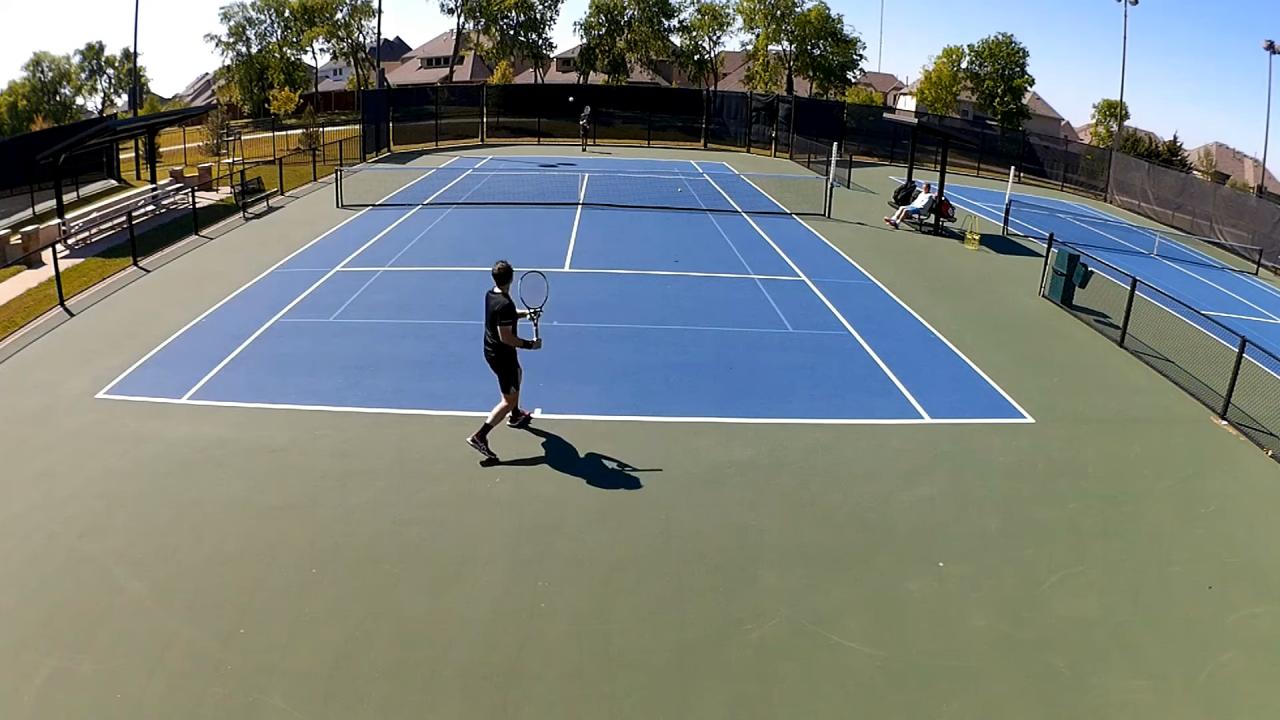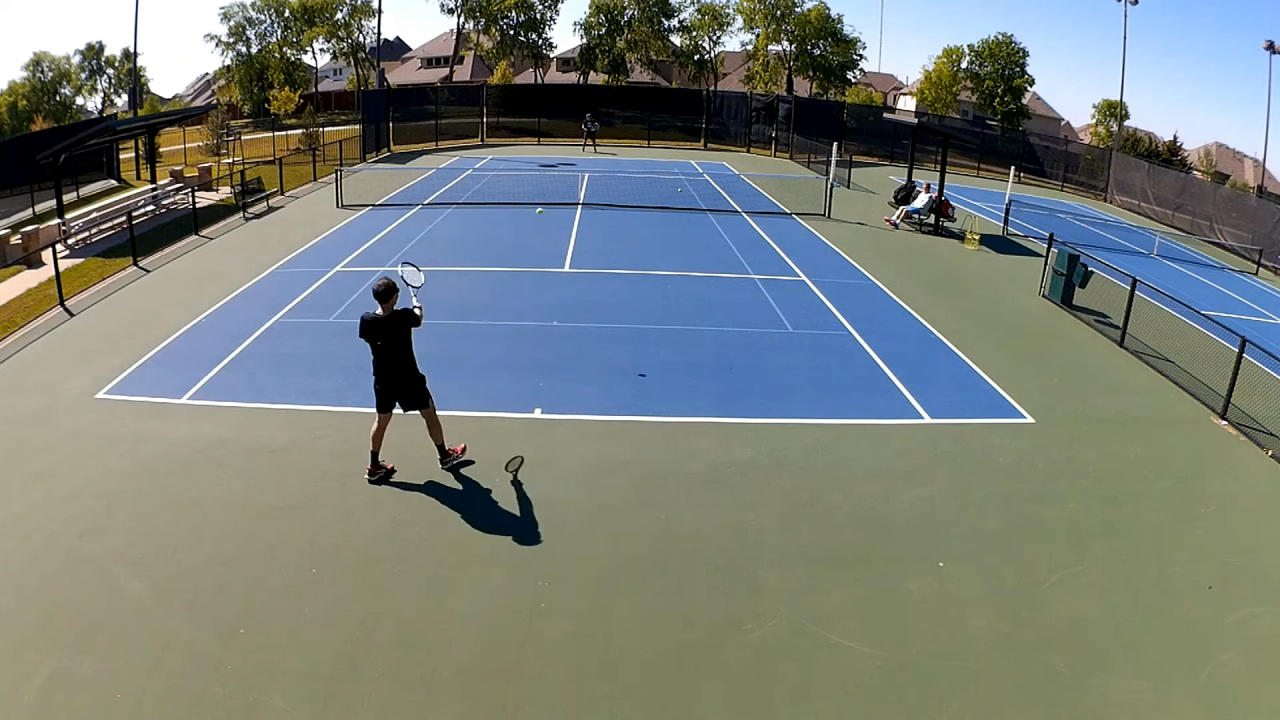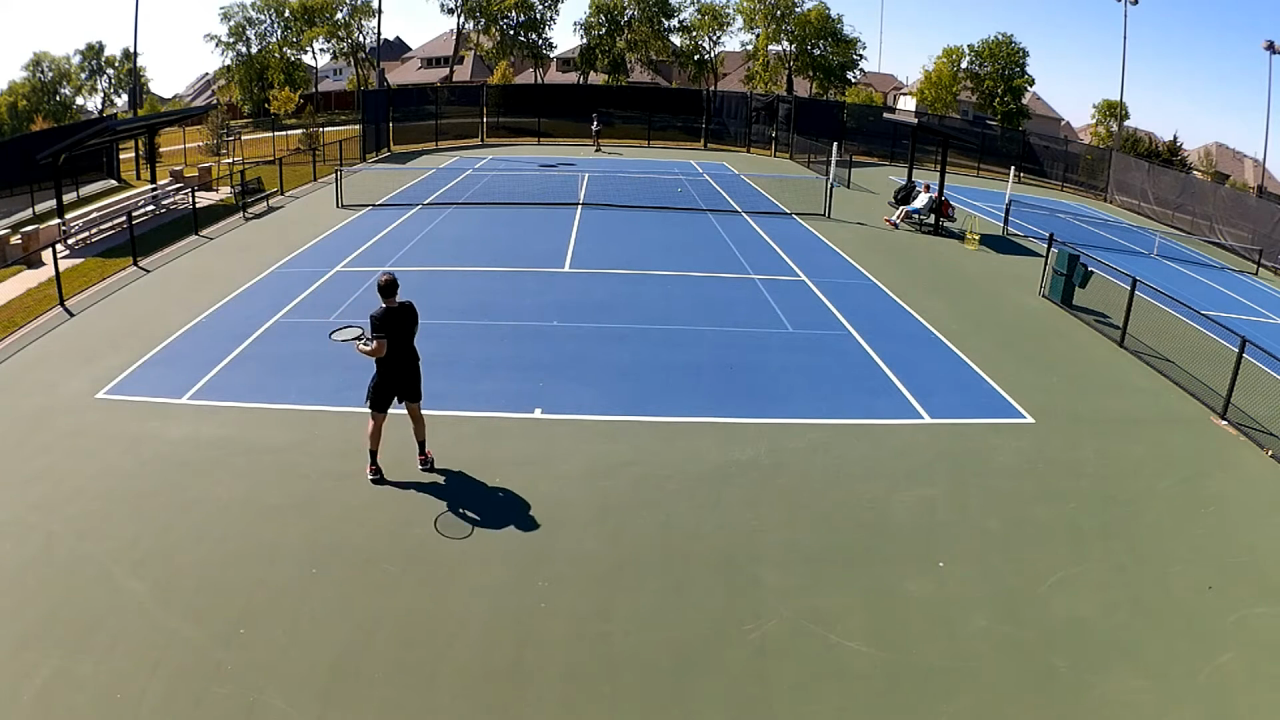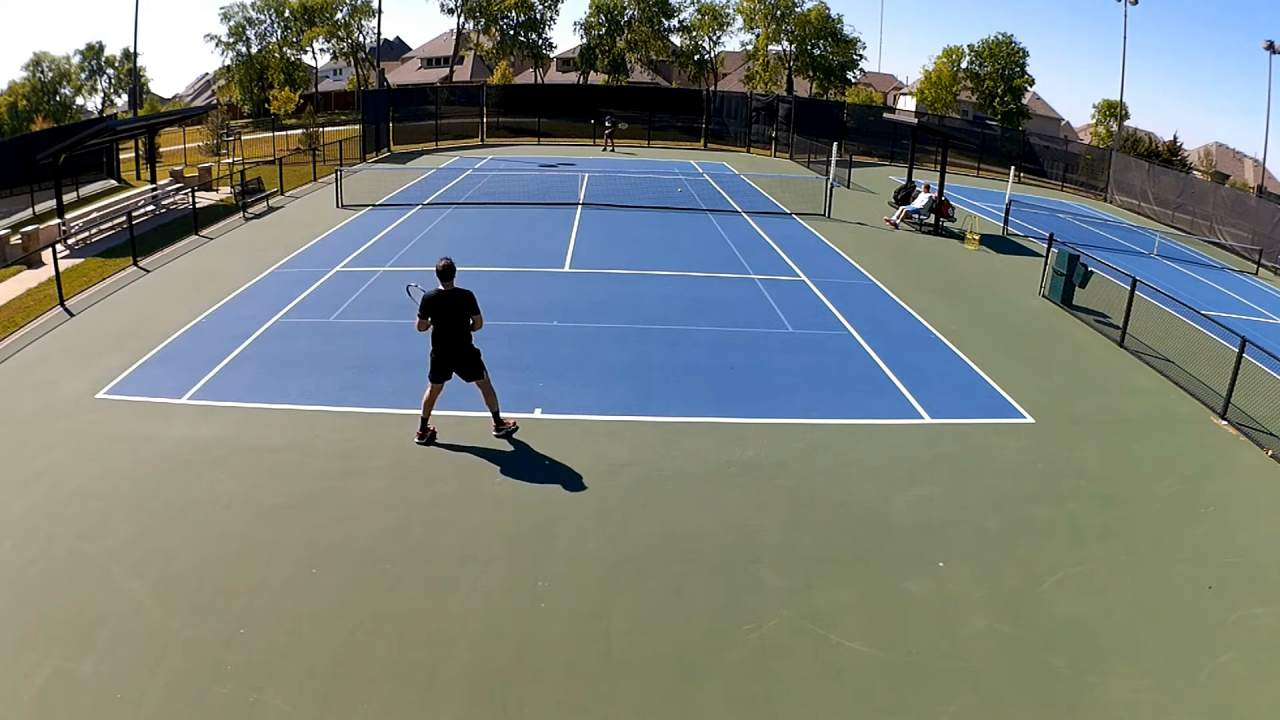
dt=1s
person 1, frame 1
left shoulder: (491, 294)
right shoulder: (506, 304)
right elbow: (506, 337)
left wrist: (524, 313)
right wrist: (529, 344)
left hip: (490, 351)
right hip: (502, 354)
left knee: (516, 376)
right knee: (510, 400)
left ankle: (515, 415)
right ankle: (479, 436)
person 1, frame 2
left shoulder: (366, 320)
right shoulder: (403, 317)
right elbow: (417, 319)
right wrist: (416, 304)
left hip: (382, 378)
right hip: (407, 378)
left knee: (382, 421)
right knee: (430, 415)
left ankle: (374, 467)
right ankle: (445, 456)
person 1, frame 3
left shoulder: (378, 316)
right shoulder: (409, 308)
left elbow: (379, 351)
left wrist: (362, 348)
left hip: (387, 374)
right hip: (411, 369)
left knee: (376, 419)
right knee: (415, 412)
left ankle: (373, 466)
right ankle: (423, 457)
person 1, frame 4
left shoulder: (428, 297)
right shoulder: (467, 296)
left elbow: (420, 327)
right elbow: (478, 324)
left hip: (440, 352)
right hip: (464, 351)
left knee: (433, 389)
right knee: (485, 385)
left ankle: (423, 431)
right ankle: (498, 424)
